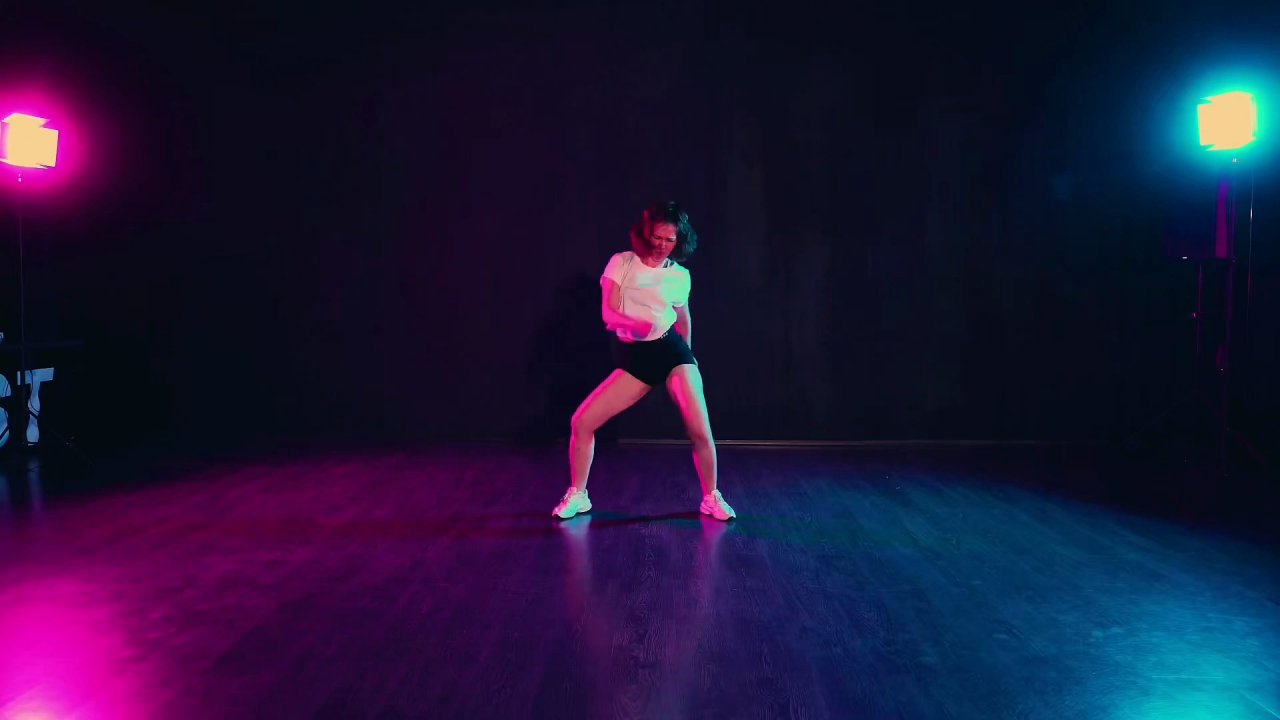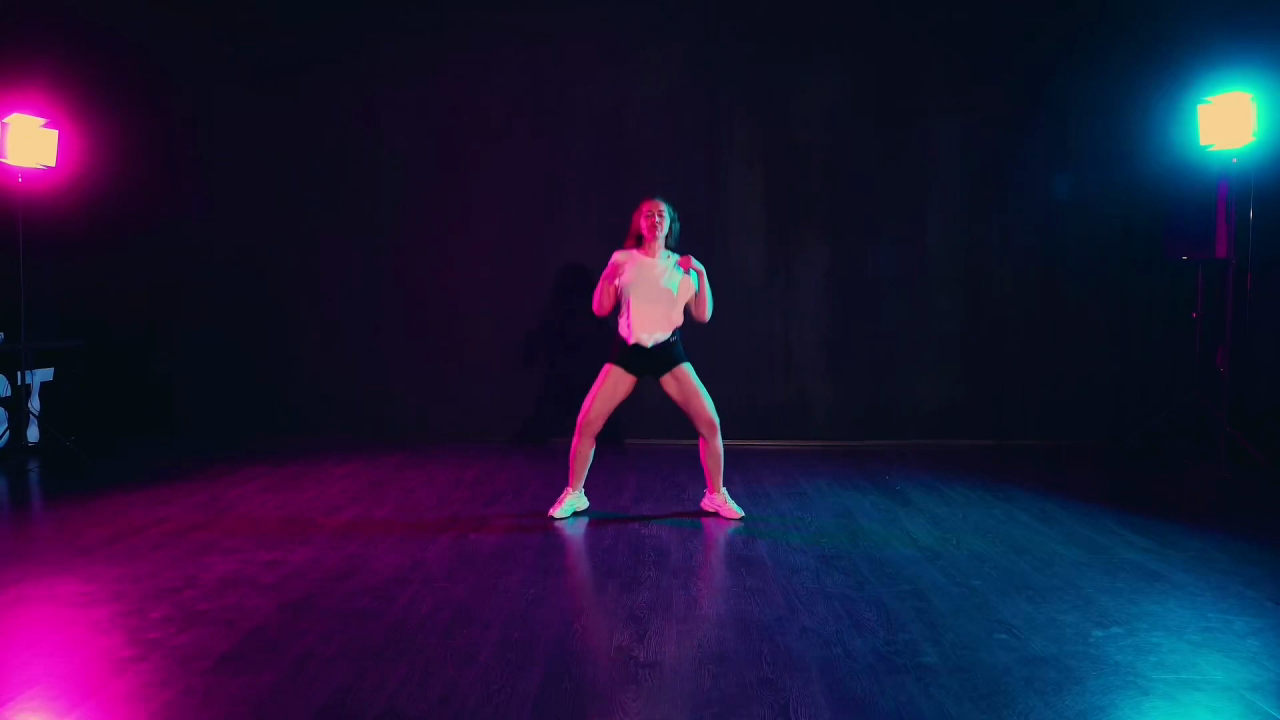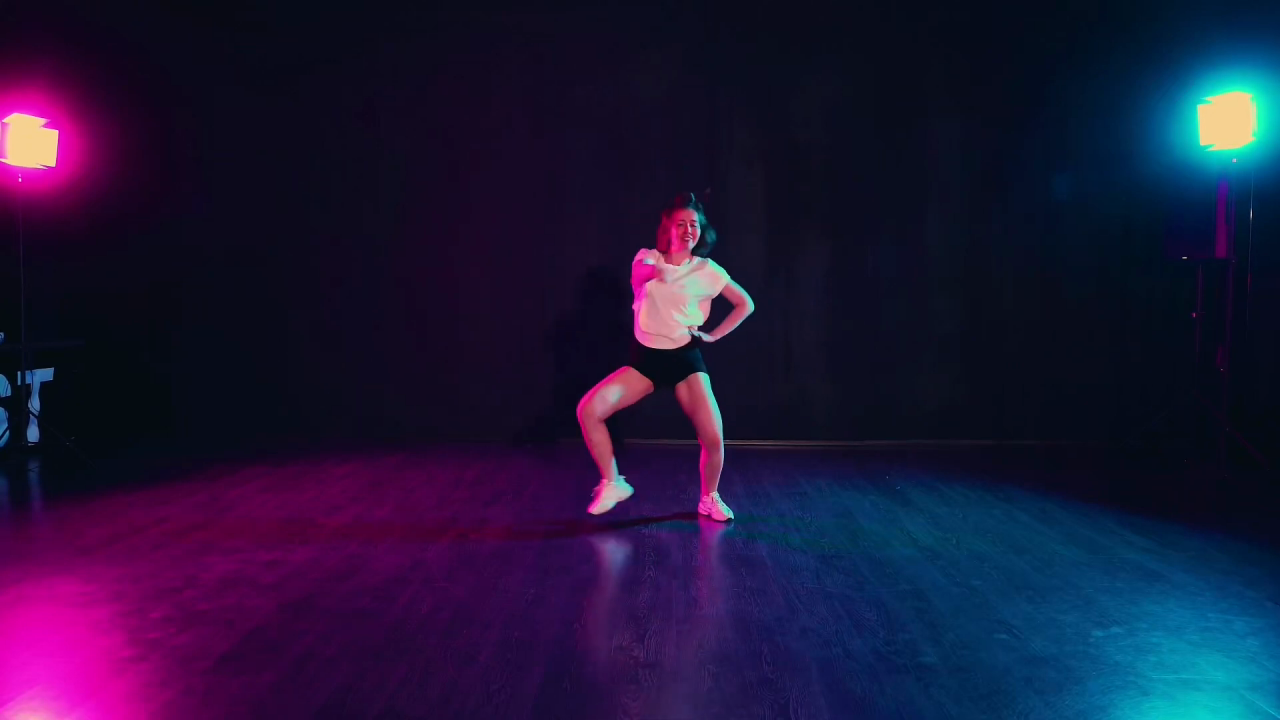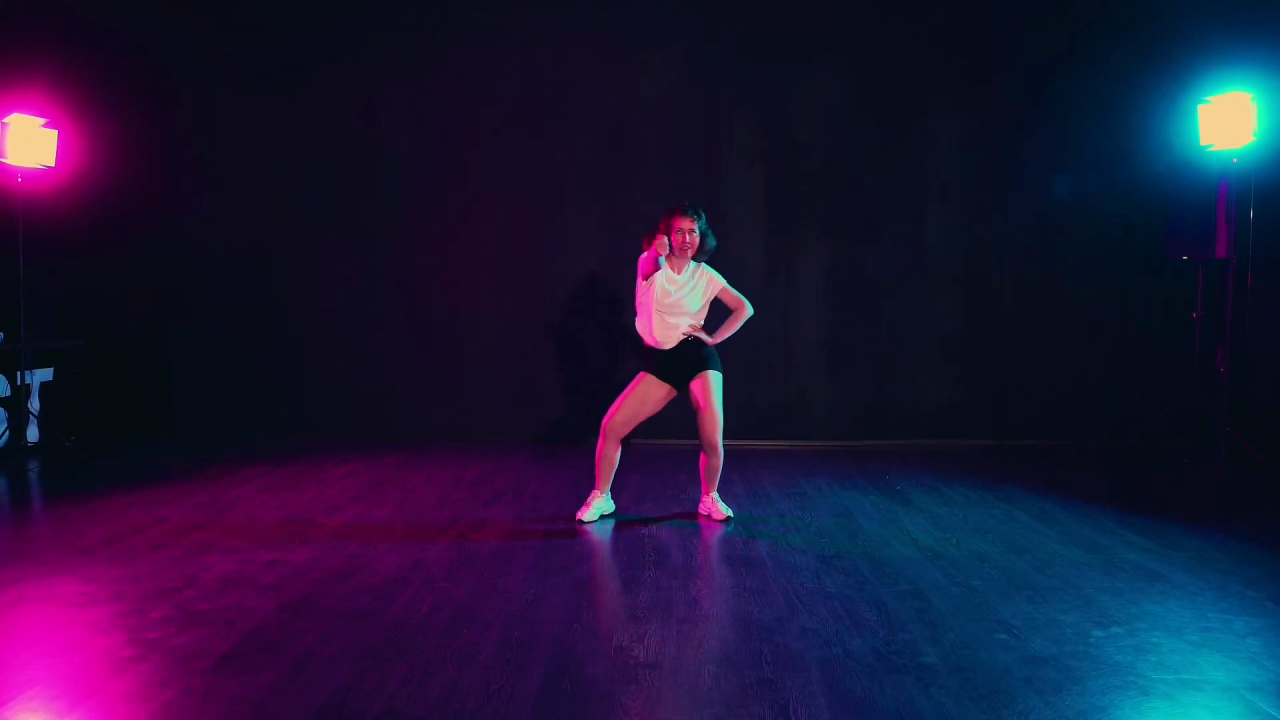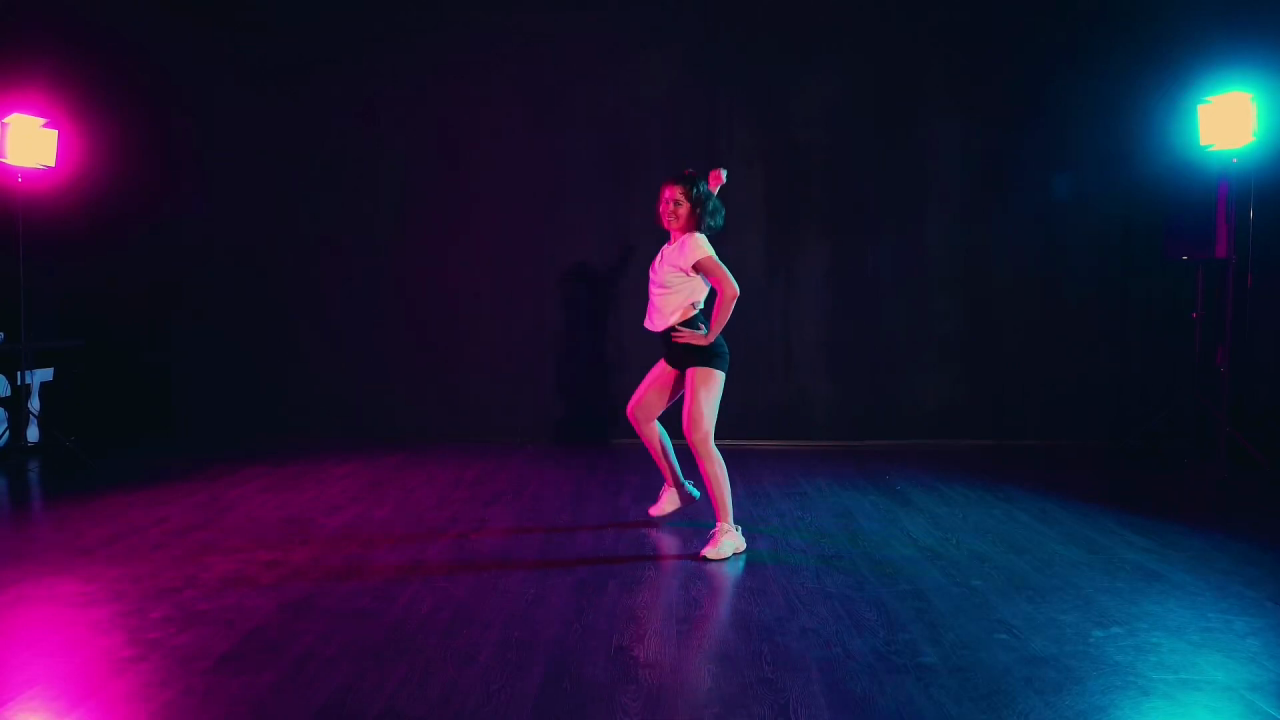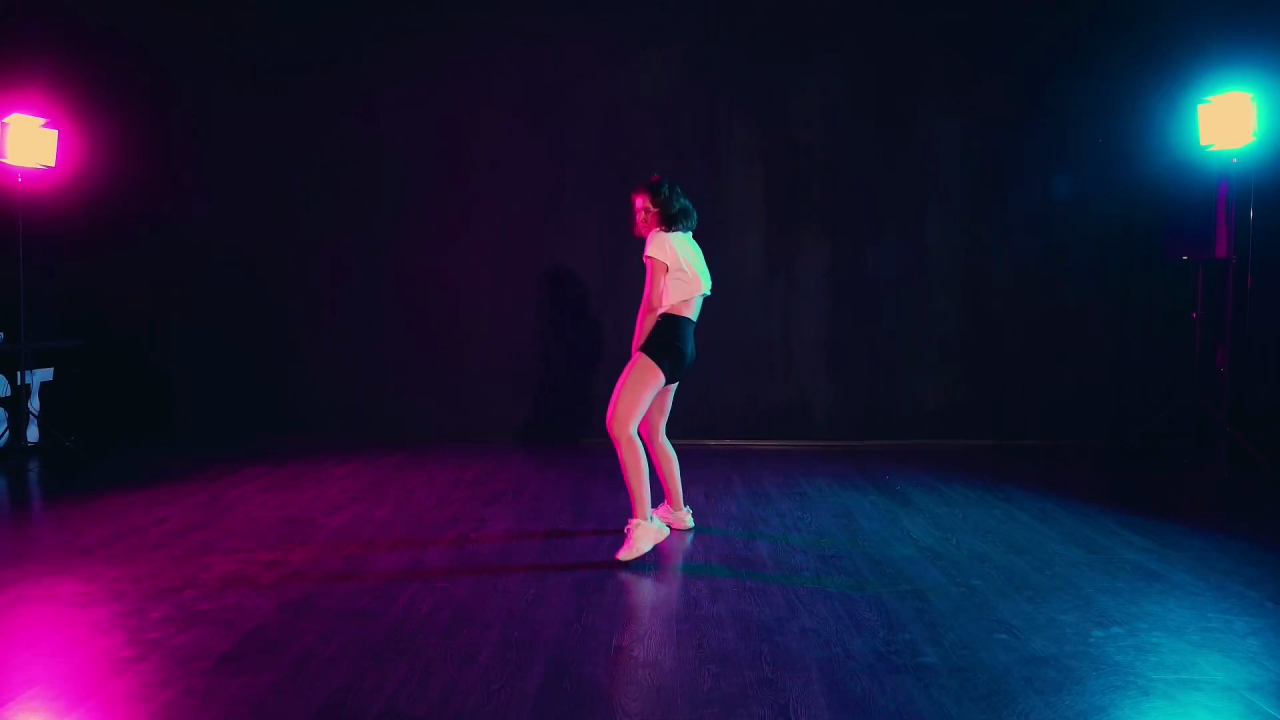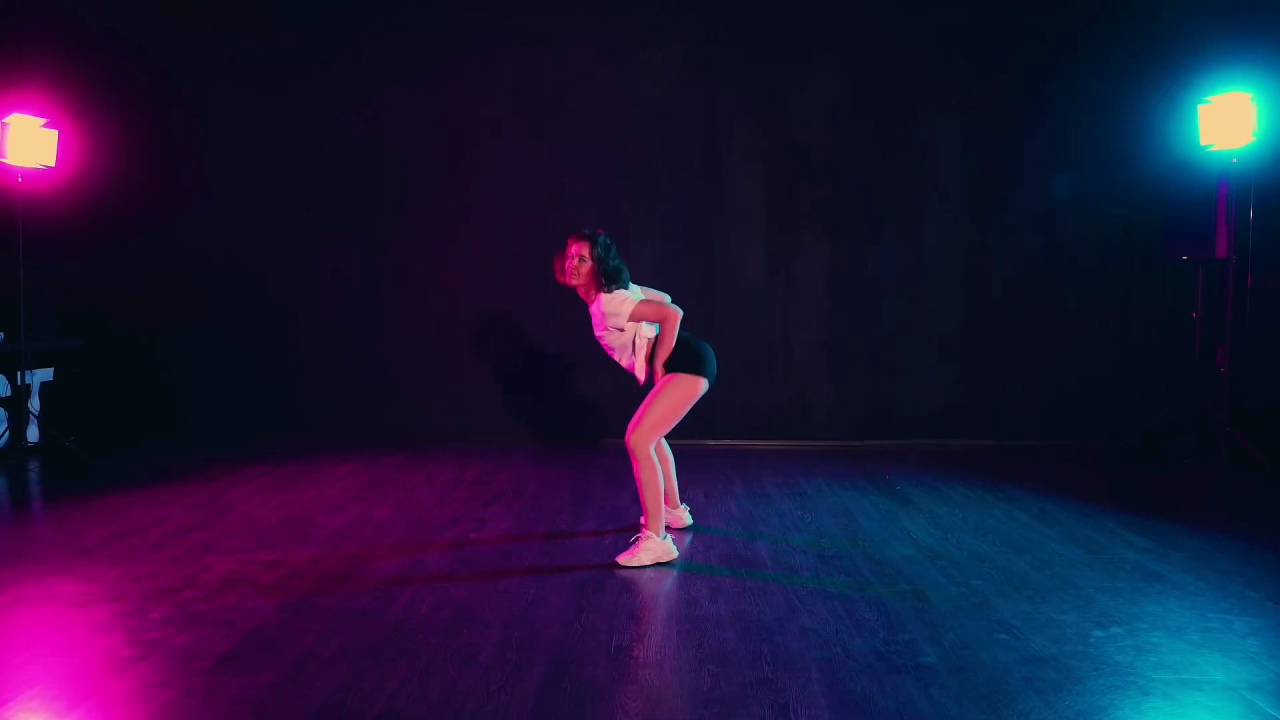
dt=0.7s
person 1, frame 1
left shoulder: (680, 276)
right shoulder: (621, 262)
right elbow: (608, 312)
left wrist: (690, 353)
right wrist: (634, 323)
left hip: (673, 354)
right hip: (634, 360)
left knee: (700, 432)
right knee: (581, 422)
left ankle: (710, 497)
right ankle: (577, 494)
person 1, frame 2
left shoulder: (682, 265)
right shoulder: (621, 260)
left elbow: (703, 316)
right elbow: (600, 309)
left wrist: (701, 276)
right wrist: (611, 281)
left hip: (669, 352)
right hip: (628, 351)
left knee: (709, 422)
right knee: (587, 423)
left ankle: (717, 495)
right ankle: (574, 494)
person 1, frame 3
left shoulder: (708, 270)
right shoulder: (647, 258)
left elbow: (745, 305)
right elbow: (638, 275)
left wrist: (713, 334)
right wrist: (652, 271)
left hip: (686, 358)
right hip: (645, 358)
left knee: (713, 437)
right knee: (588, 410)
left ankle: (709, 498)
right ankle: (611, 484)
person 1, frame 4
left shoulder: (705, 275)
right shoulder: (651, 265)
left elbow: (744, 309)
right elbow: (652, 262)
left wrist: (715, 337)
right wrist: (658, 249)
left hip: (697, 357)
right hip: (658, 361)
left knee: (711, 438)
right knee: (610, 427)
left ankle: (709, 498)
right ankle: (600, 497)
person 1, frame 5
left shoulder: (694, 244)
right shoulder: (674, 244)
left elbow: (730, 290)
right elbow: (676, 222)
left wrist: (710, 335)
right wrist: (713, 187)
left hip: (702, 349)
right hip: (677, 349)
left knee: (698, 435)
right knee: (638, 412)
left ankle: (727, 530)
right ankle: (676, 489)
person 1, frame 6
left shoulder: (660, 241)
right shoulder: (686, 242)
left elbow: (652, 303)
left wrist: (638, 343)
right wrist: (646, 342)
left hip: (665, 340)
right hip: (682, 344)
left knee: (619, 425)
right knee: (650, 430)
left ankle: (644, 524)
right ankle: (676, 510)
person 1, frame 7
left shoulder: (610, 303)
right shoulder: (607, 296)
left elbow: (672, 313)
right elbow: (661, 303)
left wrist: (659, 363)
left hip: (688, 362)
right hip: (683, 360)
left knee: (637, 441)
right knee: (649, 434)
left ankle: (656, 541)
right ankle: (674, 509)
